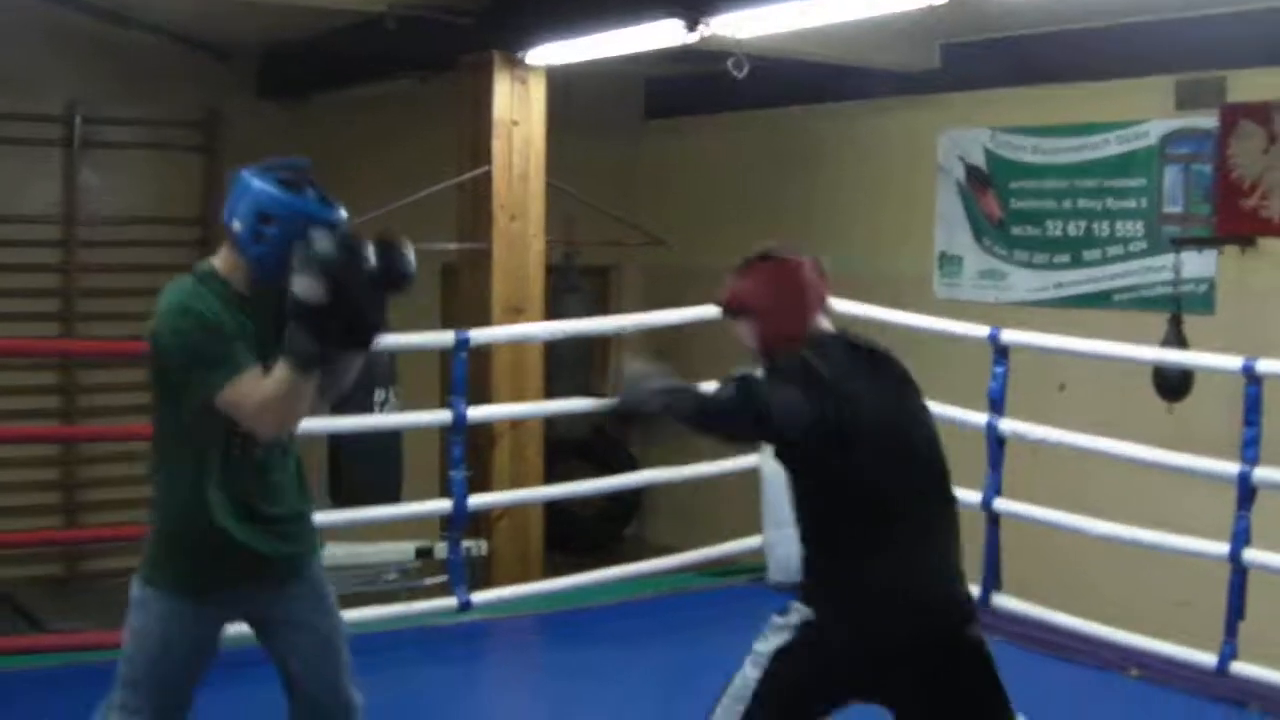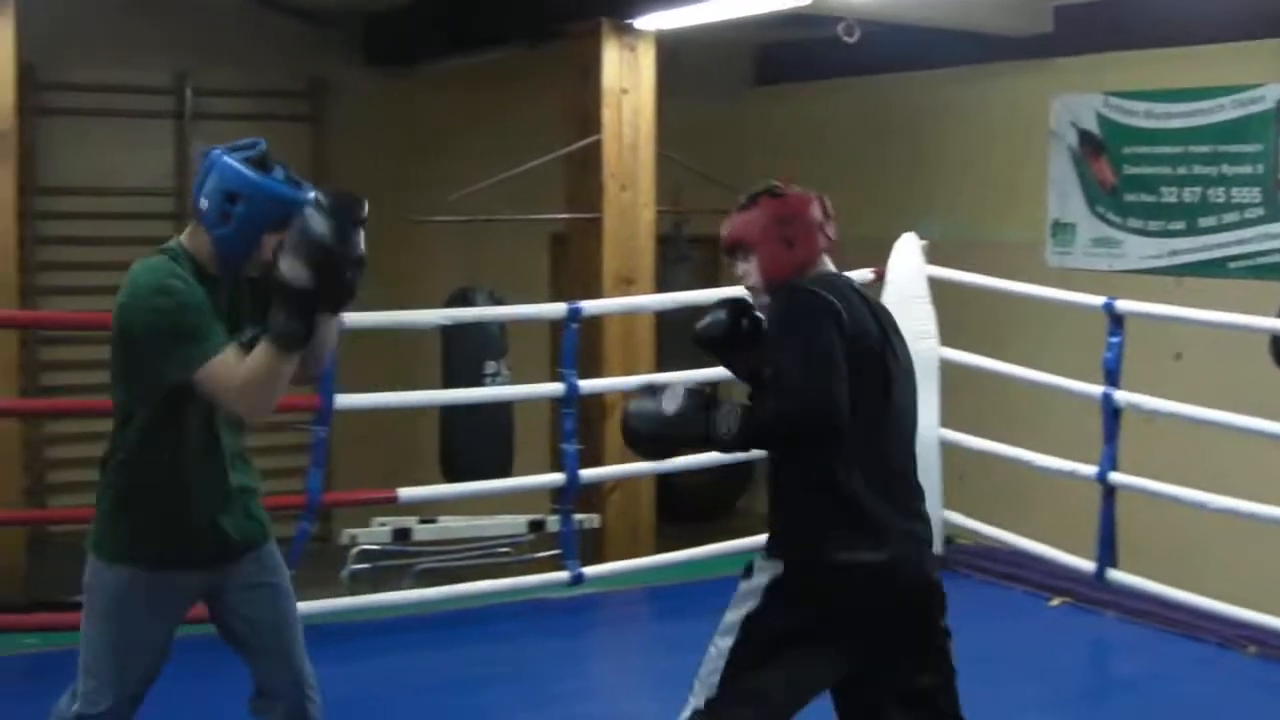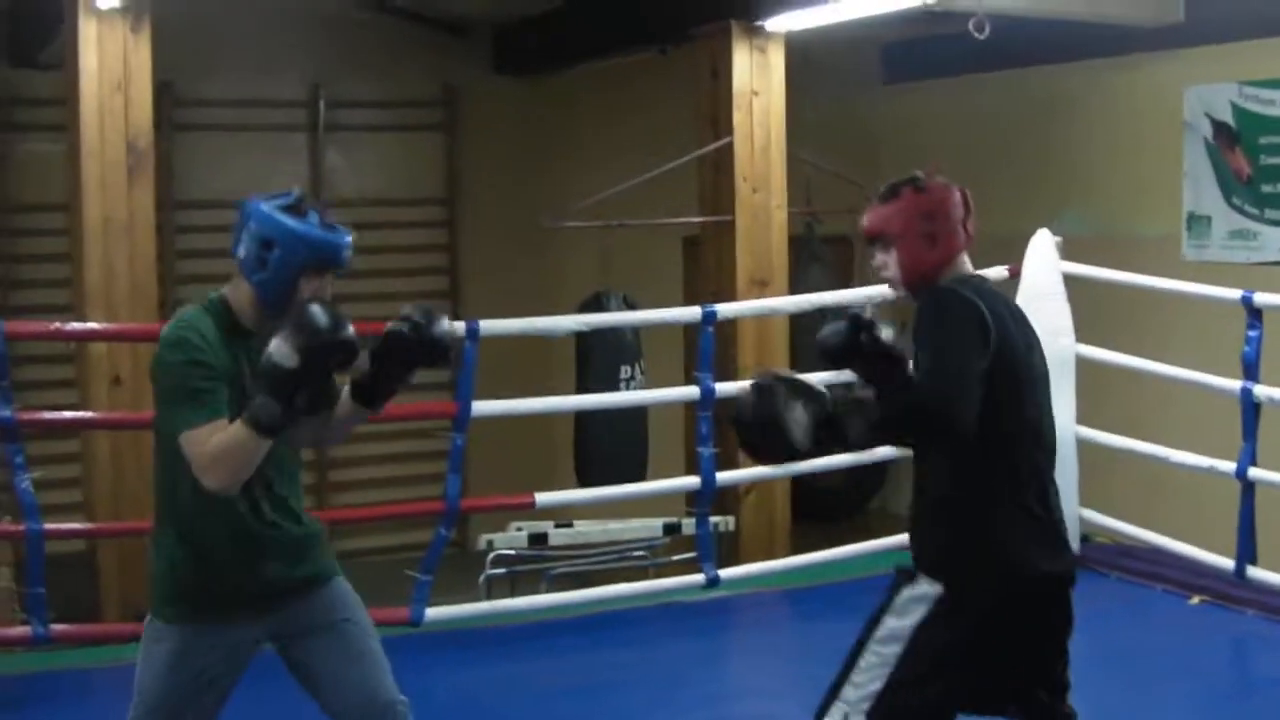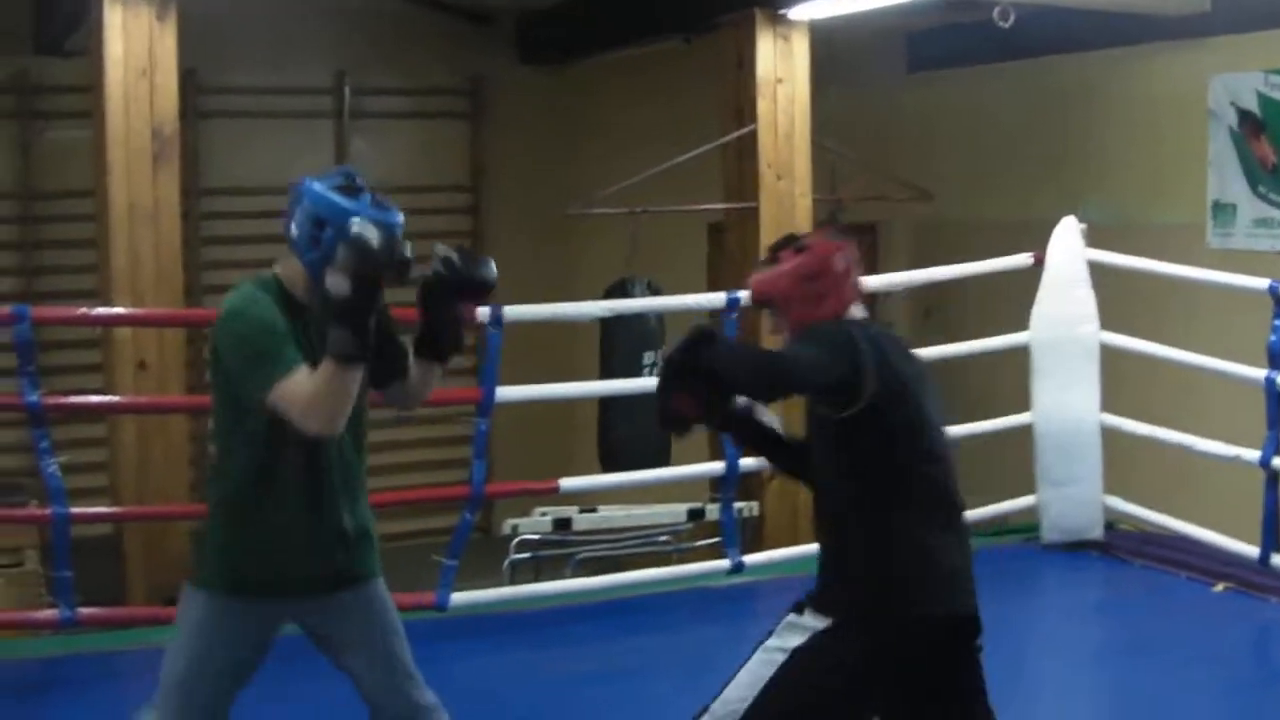
dt=0.4s
person 1, frame 1
left shoulder: (273, 295)
right shoulder: (190, 311)
left elbow: (330, 383)
right elbow: (270, 418)
left wrist: (353, 323)
right wrist: (312, 322)
left hip: (282, 550)
right hip: (194, 561)
person 1, frame 2
left shoulder: (243, 277)
right shoulder: (159, 289)
left elbow: (309, 367)
right elbow: (250, 399)
left wrist: (328, 284)
right wrist: (298, 299)
left hip: (233, 528)
right hip: (143, 541)
person 1, frame 3
left shoulder: (290, 329)
right shoulder: (190, 342)
left elbow: (323, 430)
right elbow: (216, 472)
left wrist: (380, 373)
right wrist: (278, 386)
left hip: (299, 572)
right hip: (204, 589)
person 1, frame 4
left shoulder: (350, 307)
right shoulder: (248, 317)
left elbow: (408, 393)
right elbow: (320, 418)
left wrist: (442, 322)
right wrist: (350, 320)
left hip: (340, 558)
right hip: (243, 565)
person 2, frame 1
left shoulder: (802, 371)
right shoulder: (878, 366)
left elbow: (771, 417)
left wrist: (658, 395)
left hip: (849, 606)
right hip: (933, 594)
person 2, frame 2
left shoulder: (805, 303)
right shoulder: (872, 313)
left elbow: (815, 412)
left wrist: (709, 420)
right wrist: (751, 361)
left hip: (820, 557)
right hip: (902, 558)
person 2, frame 3
left shoulder: (952, 307)
right shoulder: (998, 308)
left elbow: (944, 417)
left wrist: (828, 425)
right wrist: (884, 363)
left hip: (965, 566)
right hip: (1036, 558)
person 2, frame 4
left shoulder: (840, 345)
right shoulder: (883, 353)
left elbow: (761, 372)
left wrist: (687, 382)
right wrist: (739, 422)
left hip: (859, 606)
